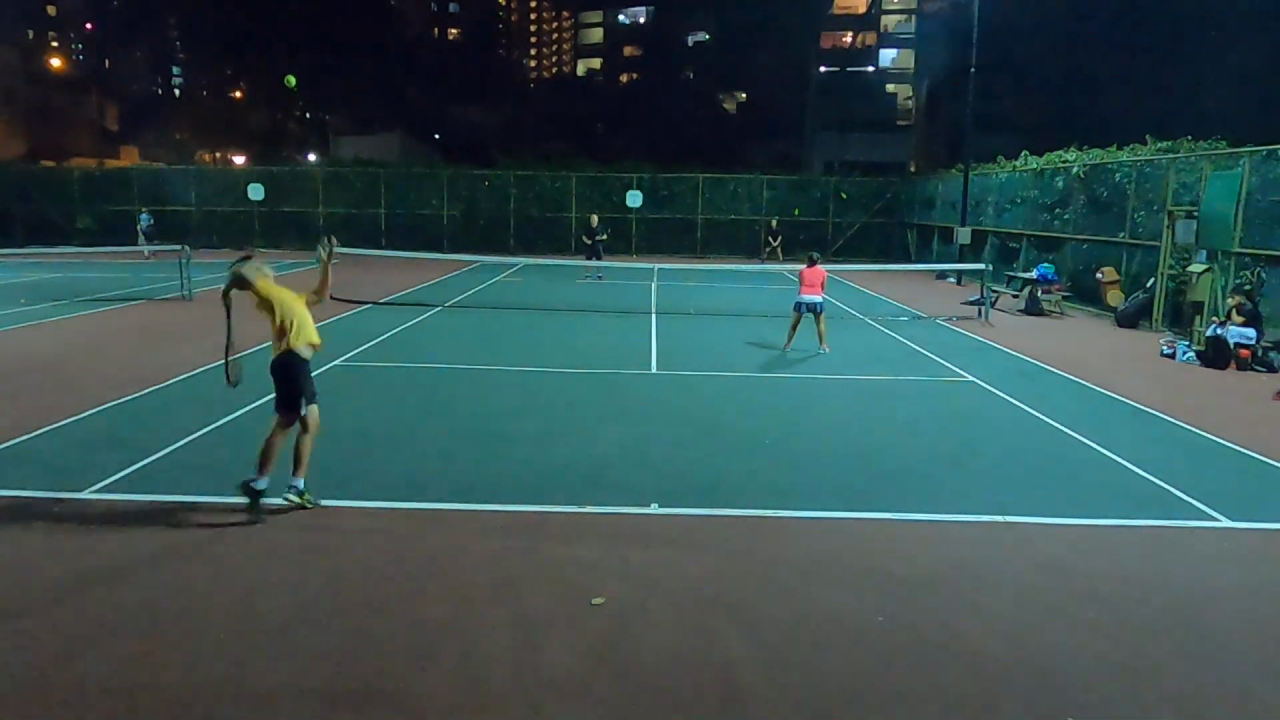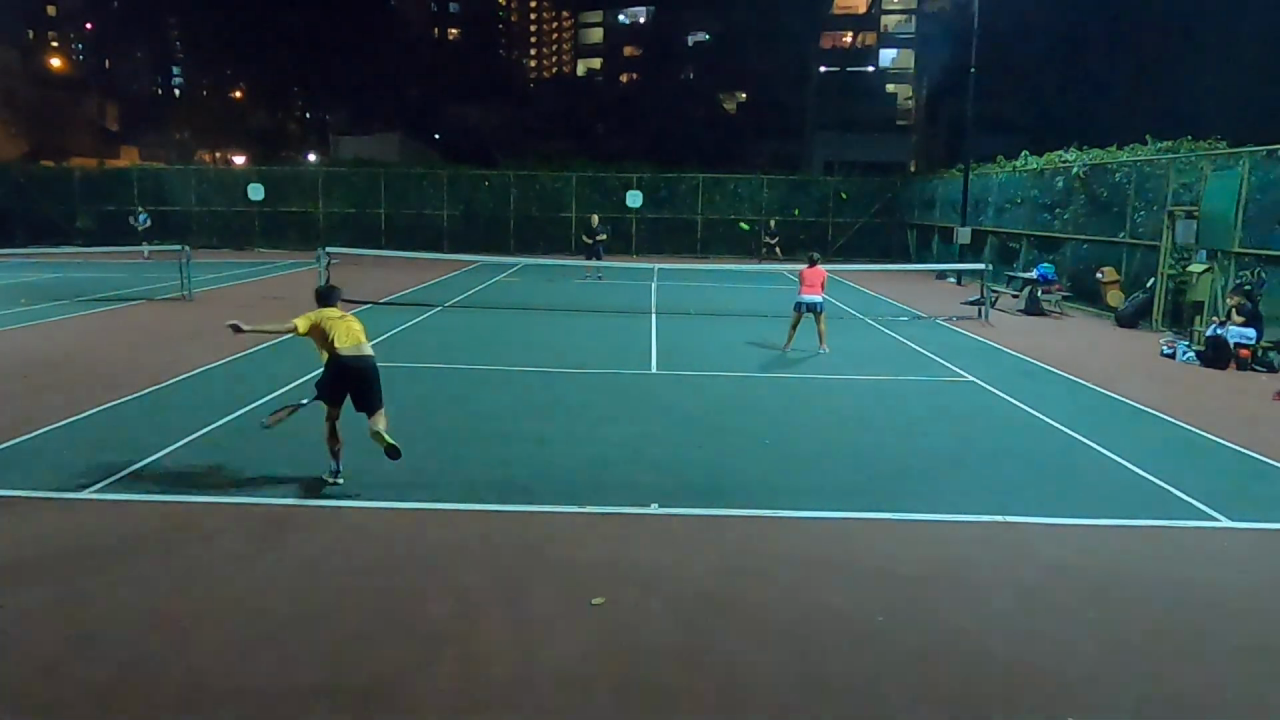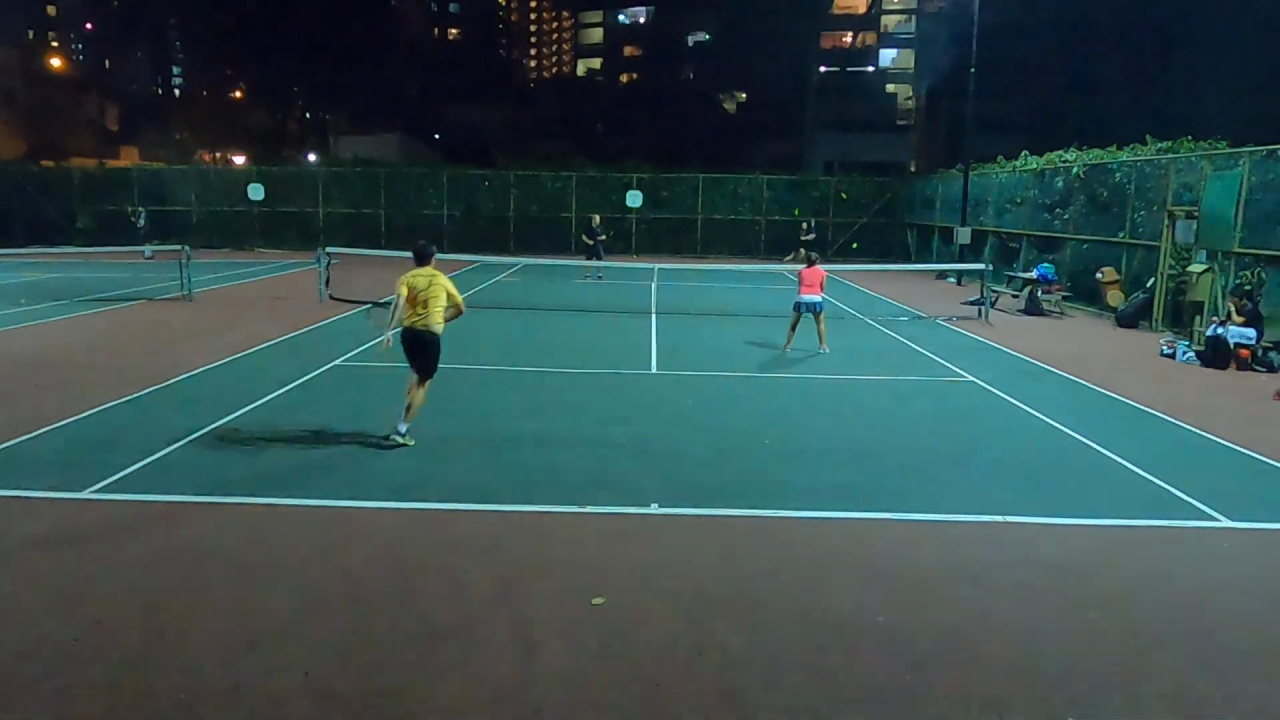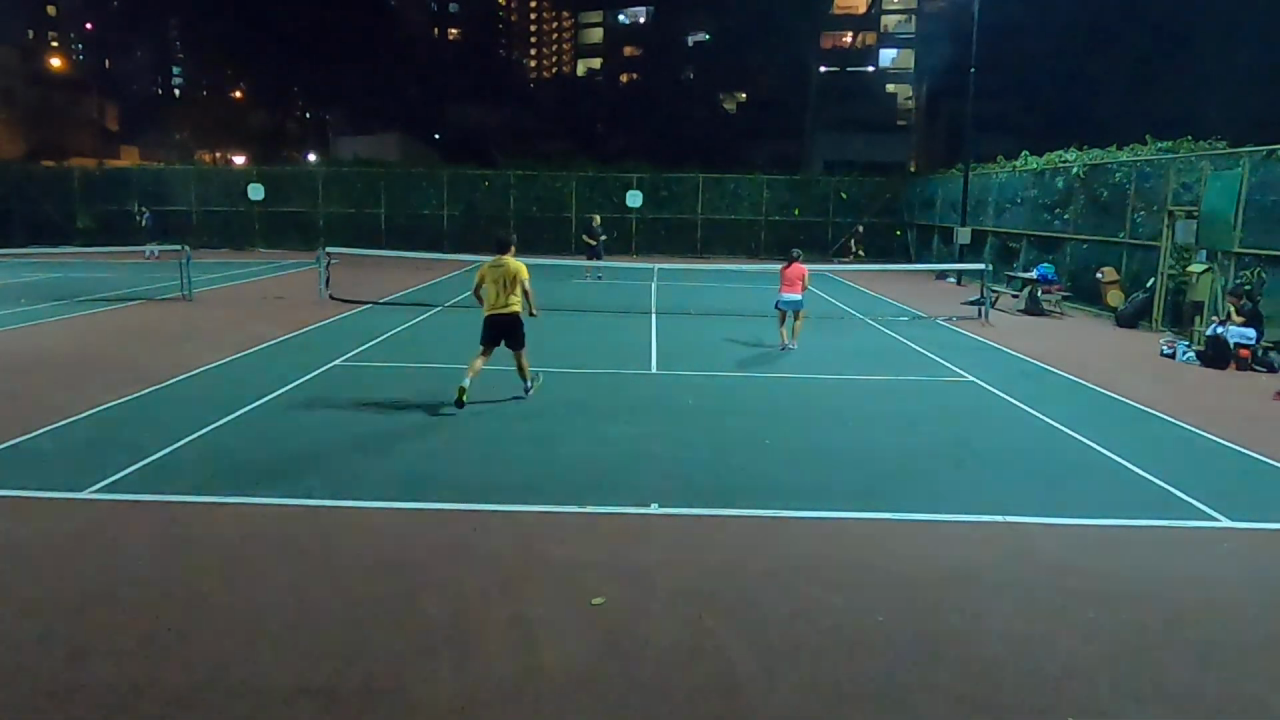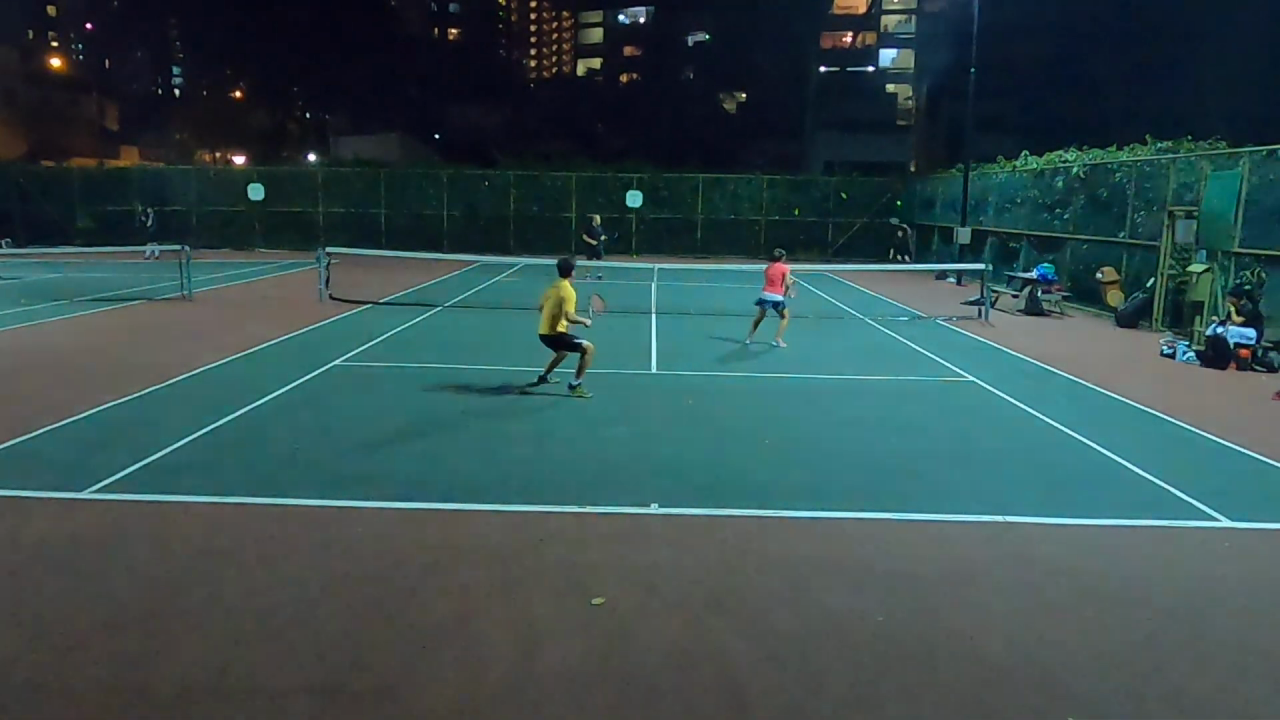
dt=0.5s
person 1, frame 1
left shoulder: (286, 296)
right shoulder: (265, 290)
left elbow: (321, 294)
right elbow: (244, 272)
left wrist: (327, 260)
left hip: (297, 365)
right hip: (292, 361)
left knee: (310, 425)
right knee: (284, 423)
left ankle: (297, 488)
right ankle: (258, 484)
person 1, frame 2
left shoulder: (314, 318)
right shoulder: (352, 319)
left elbow: (285, 327)
left wrist: (249, 328)
left hip: (339, 362)
right hip: (366, 361)
left knee: (332, 416)
right knee: (378, 416)
left ankle: (335, 470)
right ankle: (379, 433)
person 1, frame 3
left shoulder: (406, 278)
right shoulder: (443, 280)
left elbow: (399, 304)
right elbow: (460, 308)
left wrist: (389, 330)
left hip: (409, 332)
right hip: (430, 334)
left knee: (418, 374)
right knee: (422, 383)
left ankle: (403, 424)
right ankle: (401, 430)
person 1, frame 4
left shoulder: (486, 267)
right shoulder: (518, 266)
left elbow: (475, 291)
right elbow: (526, 289)
right wrist: (531, 308)
left hip: (490, 318)
right hip: (512, 317)
left knee: (483, 354)
right knee: (520, 355)
left ankle: (464, 385)
right ankle: (528, 386)
person 1, frame 5
left shoulder: (553, 288)
right shoulder: (568, 292)
left elbow: (542, 307)
right elbow: (569, 317)
right wrist: (585, 321)
left hip: (544, 333)
right hip: (554, 334)
left knee: (563, 352)
right knee: (588, 349)
left ankle: (544, 377)
right ankle: (575, 385)
